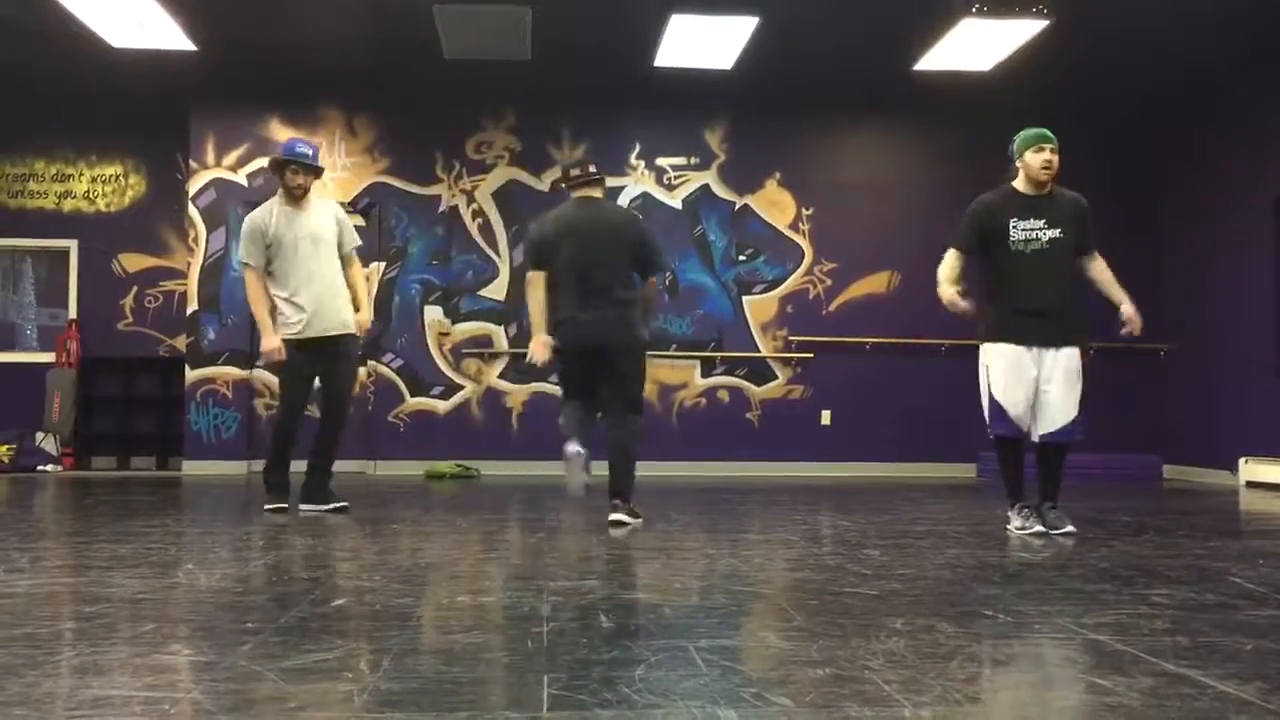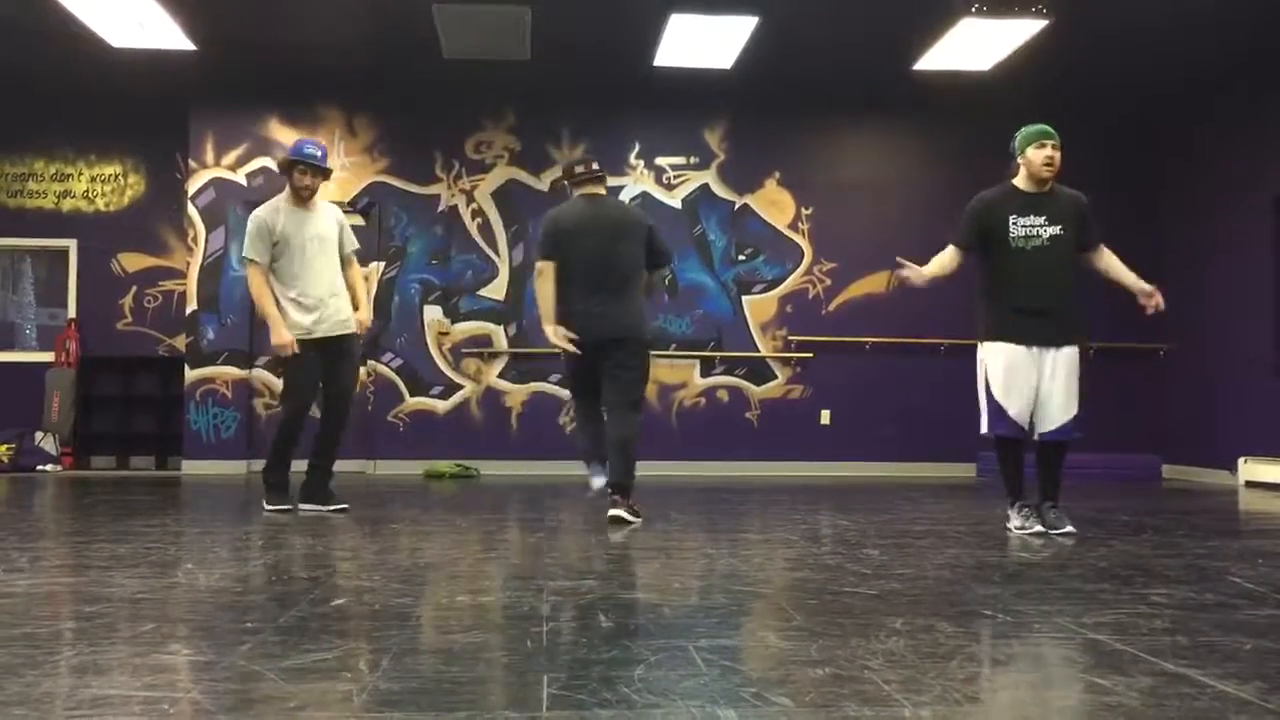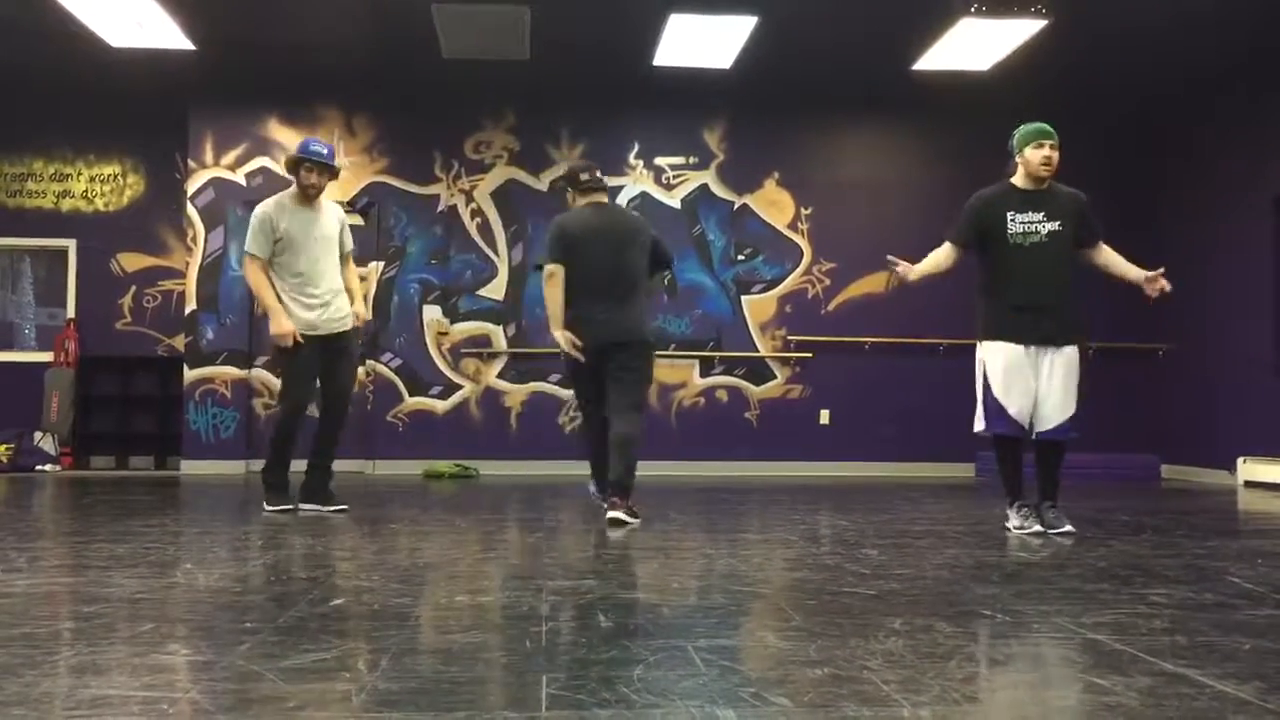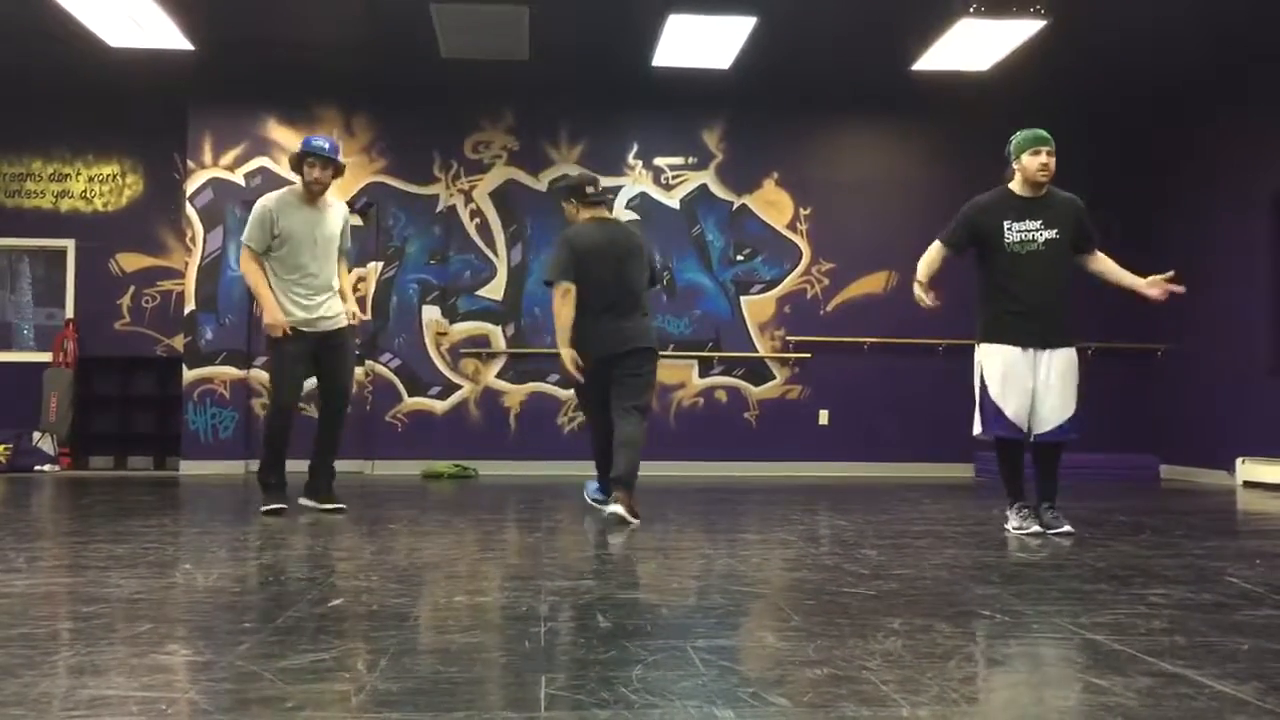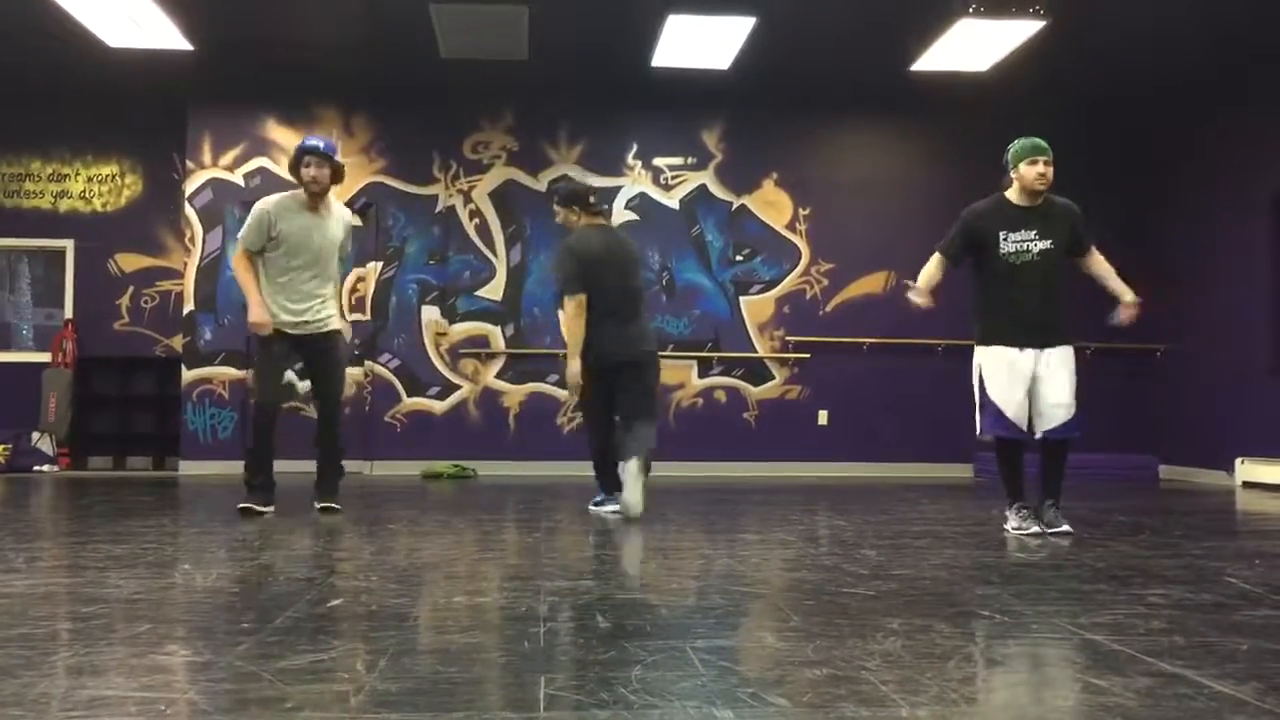
dt=0.1s
person 1, frame 1
left shoulder: (1074, 207)
right shoulder: (989, 207)
left elbow: (1091, 260)
right elbow: (957, 254)
left wrist: (1123, 301)
right wrist: (945, 283)
left hip: (1062, 336)
right hip: (1007, 335)
left knee: (1058, 425)
right knee: (1009, 423)
left ankle: (1050, 506)
right ankle: (1017, 507)
person 1, frame 2
left shoulder: (1074, 205)
right shoulder: (989, 205)
left elbow: (1096, 253)
right elbow: (957, 251)
left wrist: (1137, 286)
right wrist: (924, 274)
left hip: (1060, 335)
right hip: (1005, 335)
left knee: (1057, 423)
right knee: (1008, 422)
left ankle: (1050, 505)
right ankle: (1017, 506)
person 1, frame 3
left shoulder: (1073, 203)
right shoulder: (988, 203)
left elbow: (1095, 250)
right elbow: (953, 248)
left wrist: (1138, 277)
right wrist: (917, 271)
left hip: (1059, 335)
right hip: (1004, 334)
left knee: (1055, 423)
right knee: (1007, 421)
left ankle: (1049, 505)
right ankle: (1016, 506)
person 1, frame 4
left shoulder: (1069, 208)
right shoulder: (985, 208)
left elbow: (1092, 257)
right elbow: (943, 247)
left wrist: (1141, 284)
right wrist: (922, 277)
left hip: (1057, 340)
right hip: (1003, 339)
left knee: (1052, 425)
right knee: (1007, 424)
left ankle: (1049, 505)
right ankle: (1017, 506)
person 1, frame 5
left shoulder: (1065, 214)
right shoulder: (981, 216)
left elbow: (1087, 256)
right elbow: (941, 259)
left wrist: (1122, 291)
right wrist: (922, 288)
left hip: (1052, 342)
right hip: (999, 341)
left knee: (1059, 420)
right knee: (1008, 424)
left ankle: (1049, 505)
right ankle: (1016, 507)
person 2, frame 1
left shoulder: (332, 212)
right shoulder: (258, 220)
left elbow: (351, 262)
right elbow: (254, 279)
left wrist: (363, 306)
right wrist: (267, 332)
left hip: (341, 329)
right hip: (294, 333)
left knee: (337, 409)
right knee: (291, 410)
left ankle: (316, 488)
right ankle: (276, 487)
person 2, frame 2
left shoulder: (334, 215)
right shoulder: (265, 217)
right elbow: (256, 274)
left wrist: (363, 306)
right wrist: (276, 325)
left hip: (343, 330)
right hip: (299, 333)
left knee: (338, 409)
right knee: (296, 408)
left ankle: (316, 488)
right ankle: (276, 486)
person 2, frame 3
left shoulder: (336, 213)
right shoulder: (269, 212)
right elbow: (254, 268)
left wrist: (358, 300)
right wrist: (276, 315)
left hip: (341, 327)
right hip: (298, 329)
left knee: (337, 408)
right knee: (294, 407)
left ankle: (316, 488)
right ankle: (275, 486)
person 2, frame 4
left shoulder: (339, 212)
right shoulder: (271, 206)
right elbow: (249, 258)
left wrist: (349, 300)
right wrist: (269, 304)
left hip: (335, 324)
right hip: (289, 325)
left knee: (336, 403)
right knee: (283, 403)
left ankle: (319, 487)
right ankle: (273, 488)
person 2, frame 5
left shoulder: (342, 217)
right shoulder: (270, 209)
right elbow: (242, 256)
left wrist: (339, 313)
right wrist: (255, 304)
left hip: (325, 327)
right hip: (277, 326)
left knee: (331, 406)
right knee: (266, 404)
left ankle: (328, 487)
right ankle: (258, 490)
person 3, frame 1
left shoulder: (547, 224)
right shoulder: (630, 222)
left elbow: (535, 281)
right elbow: (650, 281)
left wrist: (538, 333)
right wrist: (643, 320)
left hip: (570, 334)
right hip: (620, 333)
left knee: (577, 402)
right knee: (622, 415)
left ankle: (573, 444)
right ankle: (621, 501)
person 3, frame 2
left shoulder: (556, 219)
right shoulder: (635, 219)
left elbow: (543, 271)
right elbow: (658, 268)
left wrist: (549, 322)
left hip: (578, 328)
right hip: (627, 328)
left knee: (586, 403)
right knee: (623, 410)
left ankle: (597, 468)
right ankle: (620, 496)
person 3, frame 3
left shoulder: (564, 225)
right shoulder: (638, 226)
left elbow: (553, 275)
right elbow: (660, 270)
left wrist: (557, 327)
left hip: (585, 334)
right hip: (631, 332)
left knee: (593, 410)
right knee: (626, 413)
left ankle: (603, 486)
right ankle: (619, 497)
person 3, frame 4
left shoulder: (571, 239)
right shoulder: (635, 240)
left elbow: (565, 292)
right elbow: (649, 283)
left wrist: (564, 345)
left hip: (591, 345)
right hip: (637, 341)
left knee: (599, 418)
right knee: (631, 417)
left ankle: (605, 488)
right ankle: (620, 493)
person 3, frame 5
left shoulder: (574, 247)
right shoulder: (626, 245)
left elbow: (576, 304)
left wrist: (573, 358)
left hip: (595, 352)
right hip: (637, 347)
left knee: (599, 423)
right knee: (640, 420)
left ankle: (607, 492)
right ankle: (633, 465)
